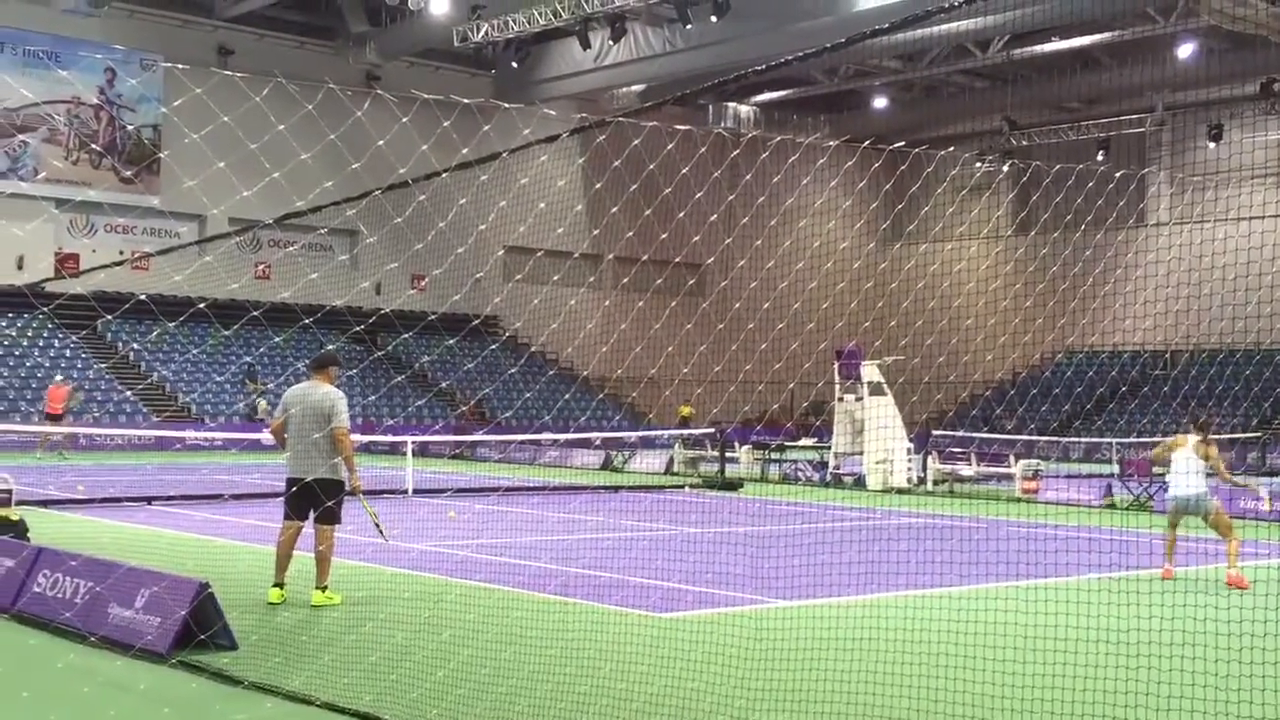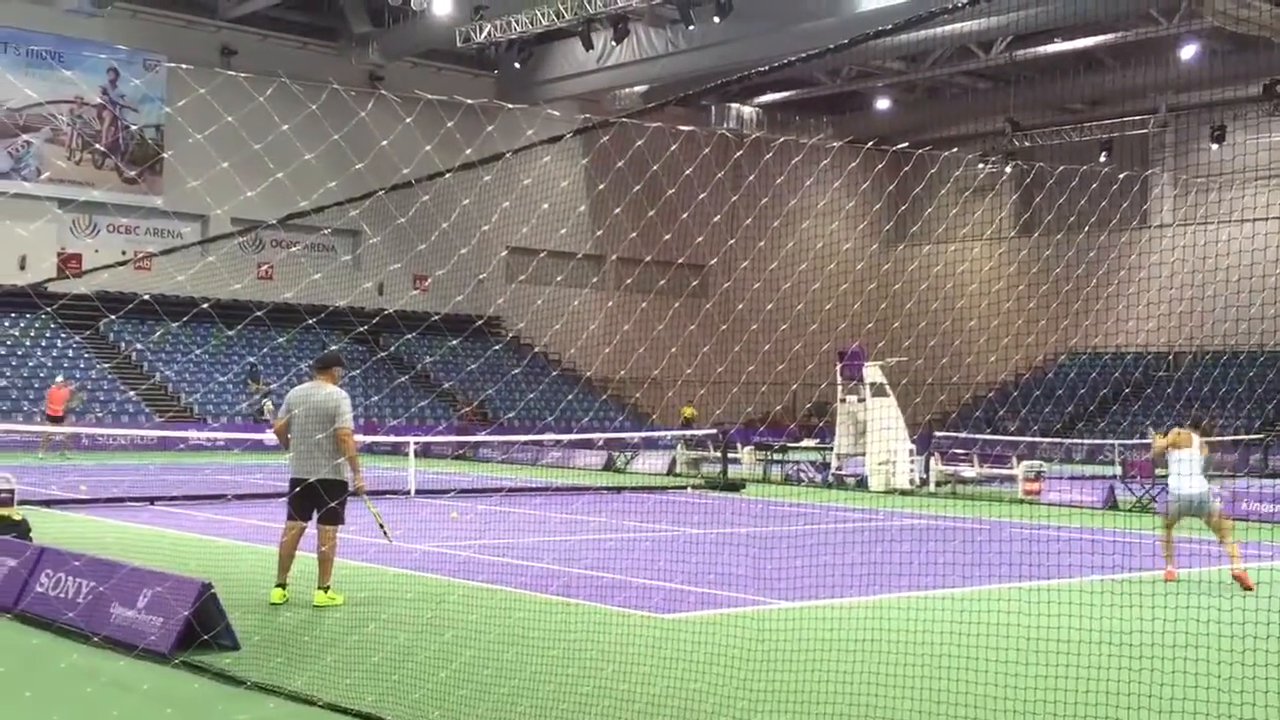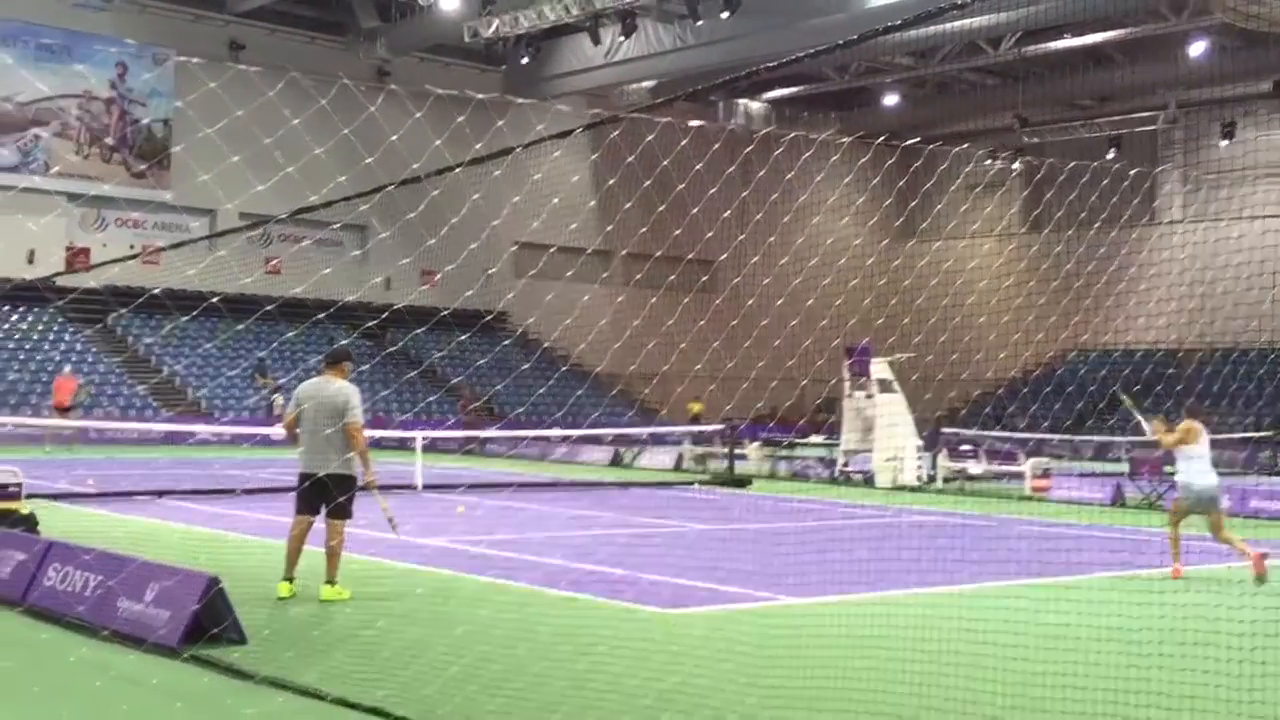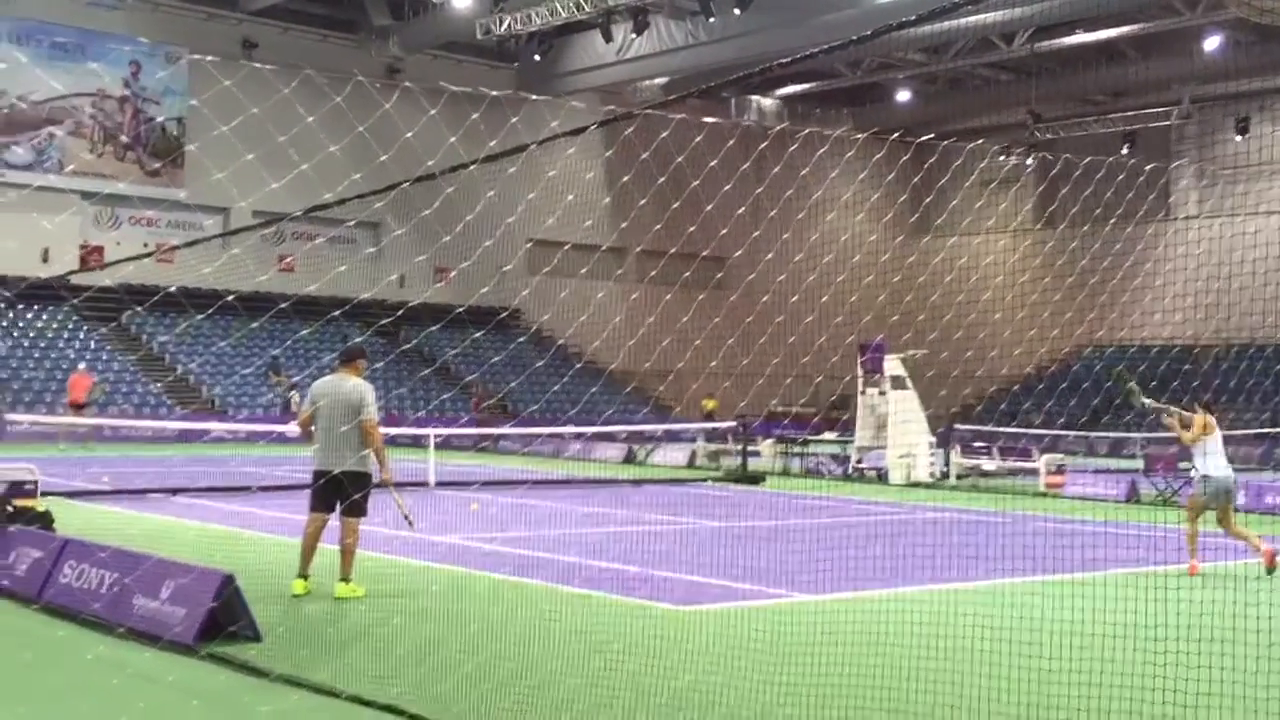
dt=0.1s
person 1, frame 1
left shoulder: (291, 393)
right shoulder: (335, 396)
left elbow: (275, 429)
right elbow: (341, 437)
right wrist: (352, 473)
left hip: (296, 472)
right hip: (328, 474)
left knee: (290, 527)
right knee: (324, 531)
left ankle: (277, 587)
right ankle: (320, 590)
person 1, frame 2
left shoulder: (295, 393)
right shoulder: (339, 396)
left elbow: (279, 429)
right elbow: (345, 437)
right wrist: (357, 473)
left hip: (300, 472)
right hip: (331, 474)
left knee: (293, 527)
right knee: (327, 531)
left ankle: (280, 587)
right ankle: (323, 591)
person 1, frame 3
left shoulder: (304, 388)
right shoulder: (349, 391)
left elbow: (288, 424)
right elbow: (355, 432)
right wrist: (367, 468)
left hip: (309, 467)
right hip: (340, 469)
left knee: (301, 521)
right knee: (335, 526)
left ankle: (287, 581)
right ankle: (330, 585)
person 1, frame 4
left shoulder: (318, 385)
right shoulder: (363, 388)
left elbow: (303, 422)
right elbow: (370, 430)
right wrist: (383, 465)
left hip: (323, 464)
right hip: (355, 466)
left knee: (315, 519)
right knee: (350, 523)
left ankle: (301, 579)
right ankle: (344, 583)
person 2, frame 1
left shoulder: (1178, 439)
right shoulder: (1210, 447)
left elbow: (1156, 456)
right elbow: (1224, 476)
right wrist: (1242, 483)
left hip: (1175, 496)
right hip: (1200, 496)
left knee: (1172, 526)
right knee: (1231, 533)
left ankle: (1169, 568)
right ankle: (1233, 573)
person 2, frame 2
left shoulder: (1177, 433)
right shoulder: (1202, 445)
left elbow: (1156, 451)
left wrist: (1156, 440)
left hip: (1178, 496)
right hip: (1202, 495)
left knee: (1167, 527)
right knee: (1226, 535)
left ankle: (1170, 570)
right ankle: (1238, 568)
person 2, frame 3
left shoulder: (1186, 425)
right shoulder: (1201, 429)
left elbow: (1167, 444)
left wrist: (1159, 432)
right wrist: (1162, 429)
left hip: (1192, 488)
right hip: (1212, 487)
left knee: (1173, 522)
right knee: (1220, 533)
left ankle: (1178, 567)
right ankle: (1252, 554)
person 2, frame 4
left shoulder: (1201, 418)
right shoulder: (1209, 420)
left elbow: (1189, 440)
left wrist: (1175, 426)
right wrist: (1174, 417)
left hip: (1210, 478)
right hip: (1227, 478)
left knee: (1191, 518)
right knee: (1228, 525)
left ankle: (1193, 563)
right ankle: (1263, 549)
